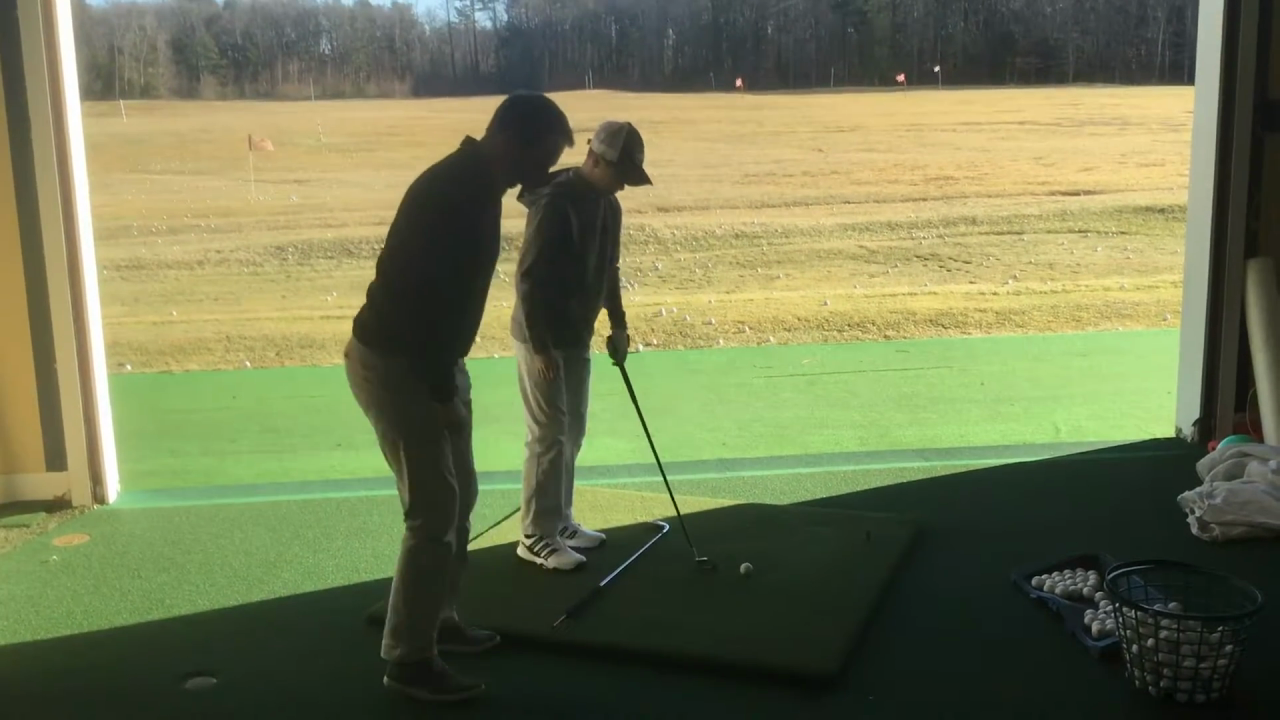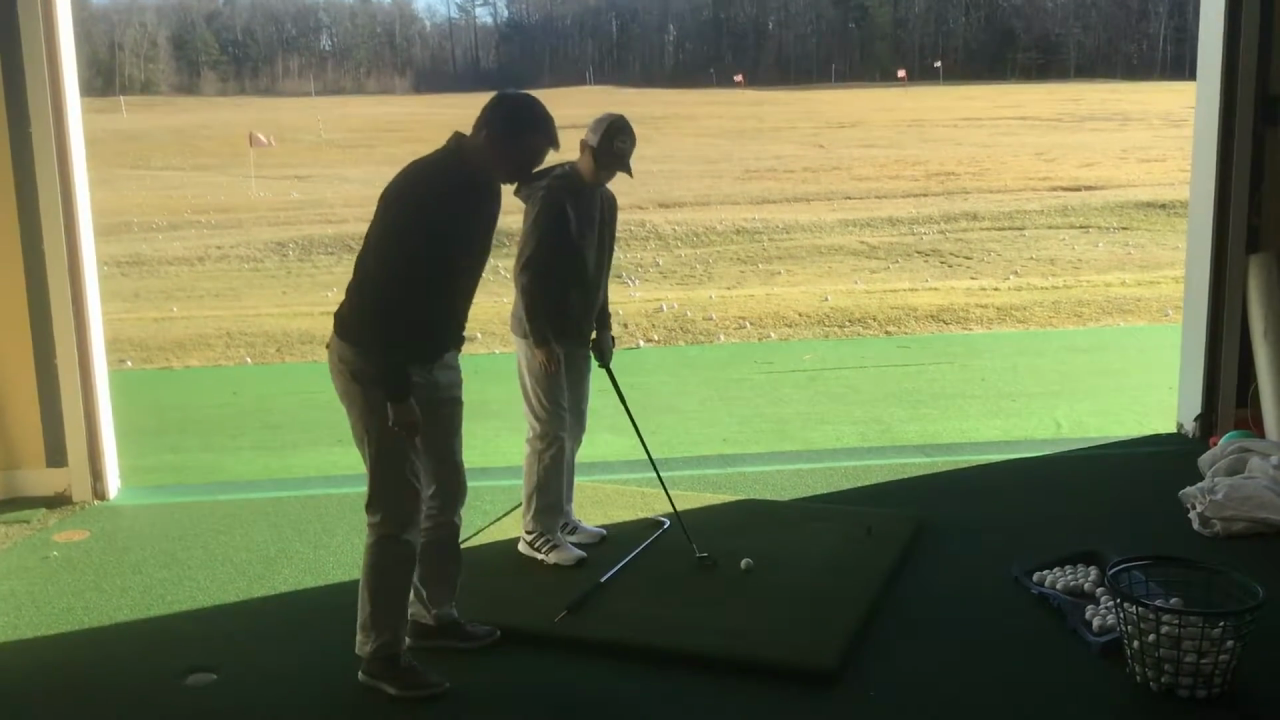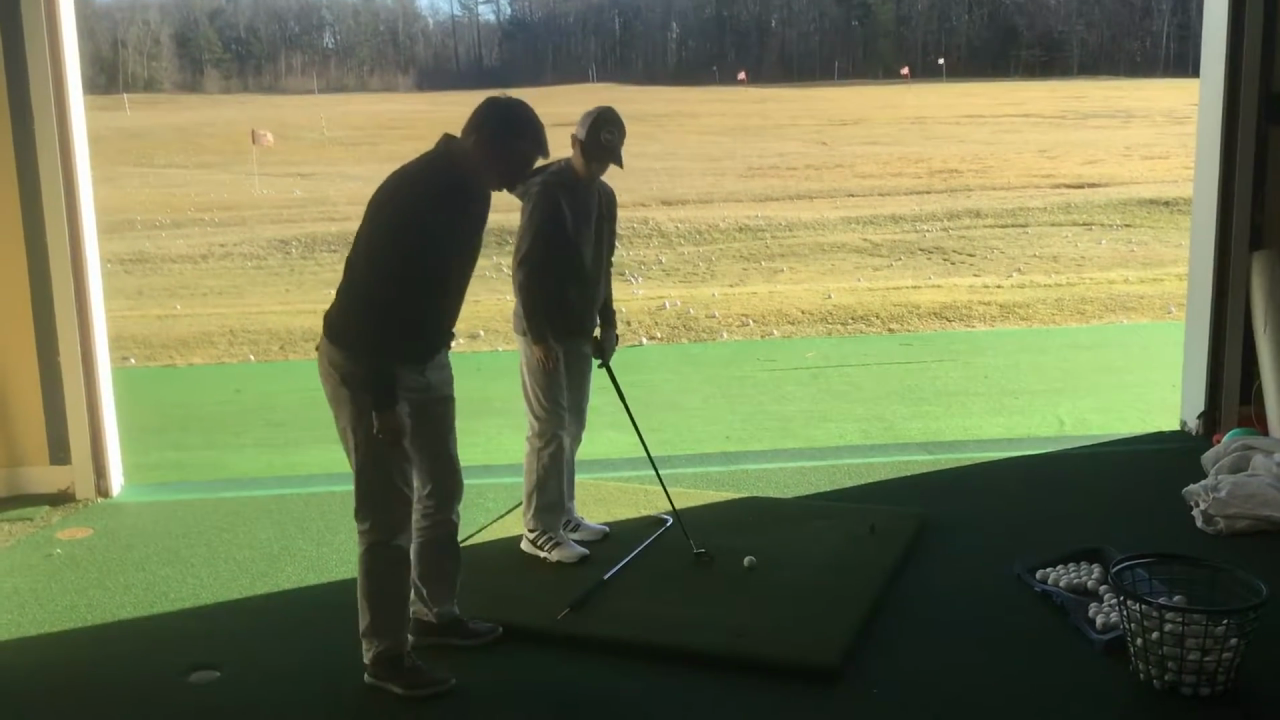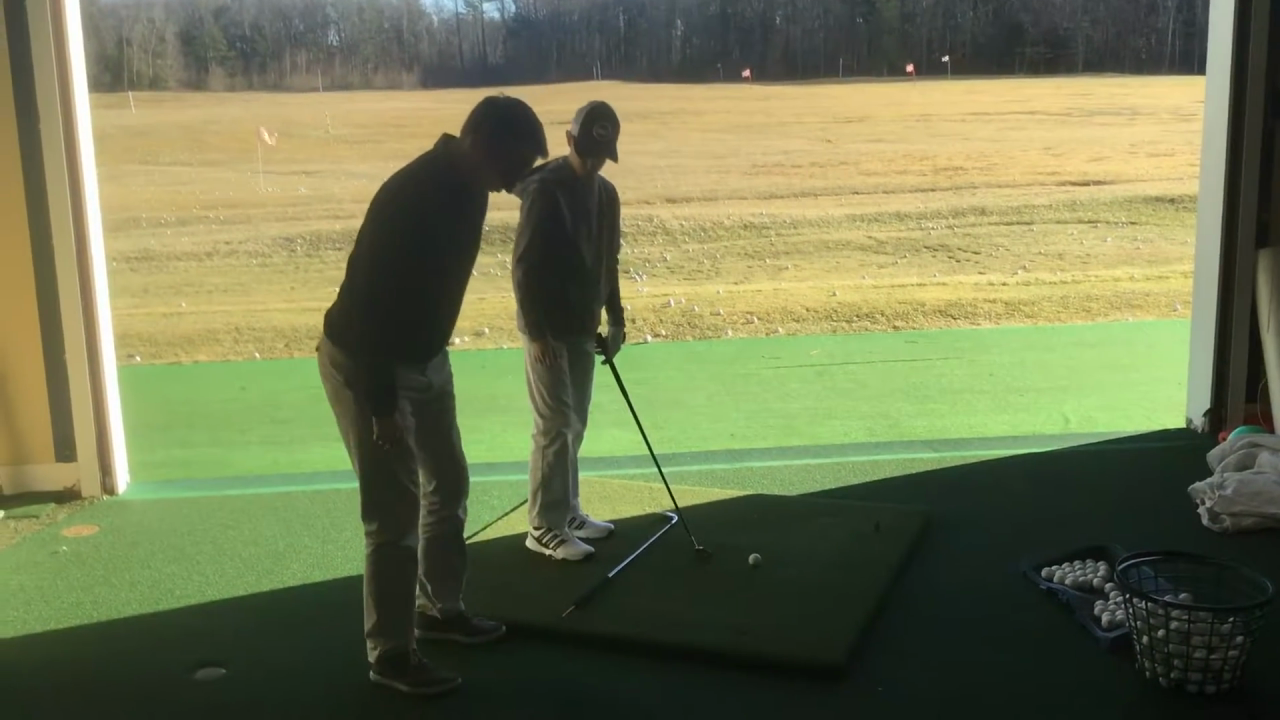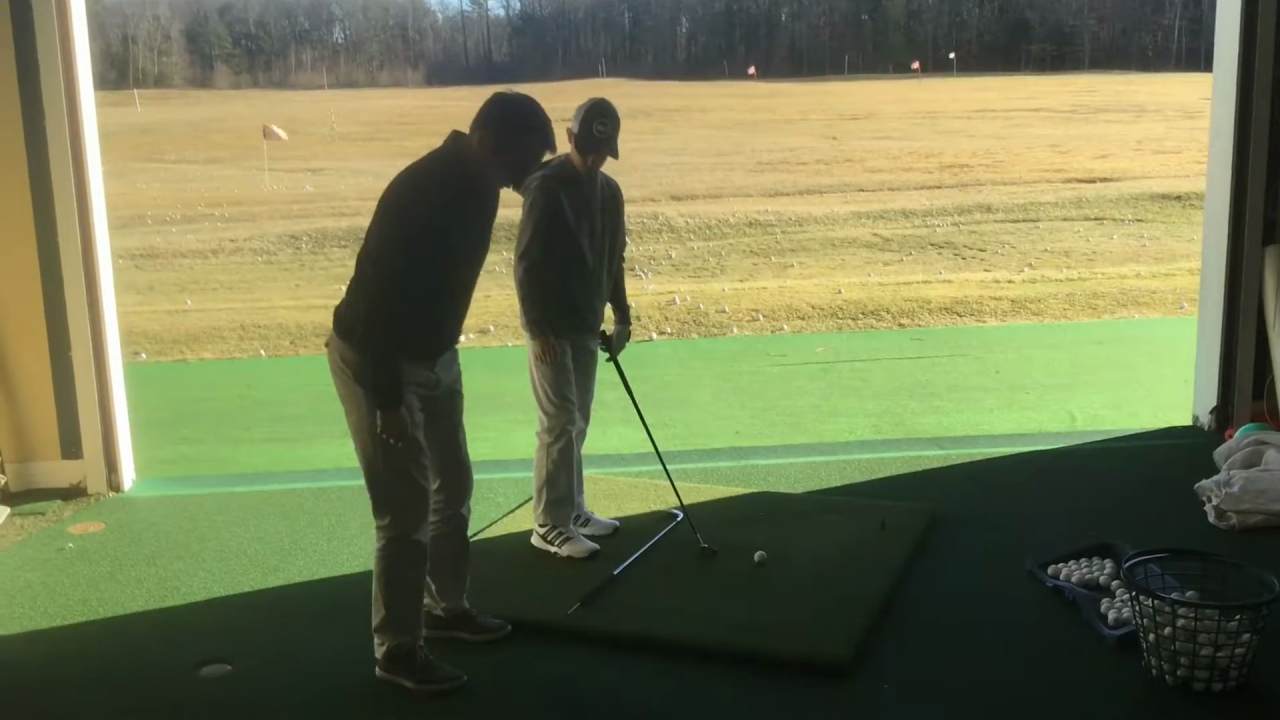
dt=0.2s
person 1, frame 1
left shoulder: (484, 188)
right shoulder: (444, 192)
right elbow: (413, 294)
left wrist: (447, 379)
right wrist: (441, 392)
left hip: (438, 361)
right hip: (393, 362)
left knee: (458, 493)
right knee: (433, 507)
left ankle: (435, 618)
right ankle: (406, 656)
person 1, frame 2
left shoulder: (481, 190)
right shoulder: (419, 190)
right elbow: (379, 292)
left wrist: (447, 350)
right wrist: (396, 393)
left hip: (435, 357)
right hip: (375, 360)
left knee: (446, 489)
right knee: (398, 505)
left ankle: (430, 615)
right ankle: (379, 652)
person 1, frame 3
left shoulder: (469, 191)
right shoulder: (409, 196)
right elbow: (367, 299)
right wrist: (383, 400)
left hip: (425, 358)
right hip: (365, 363)
left knee: (440, 486)
right knee: (388, 509)
left ankle: (433, 611)
right ankle: (383, 654)
person 1, frame 4
left shoulder: (466, 190)
right shoulder: (411, 198)
right elbow: (370, 303)
right wrist: (382, 405)
left hip: (424, 357)
right hip: (366, 363)
left knee: (448, 484)
right knee: (395, 509)
left ankle: (439, 607)
right ankle: (389, 652)
person 1, frame 5
left shoulder: (477, 188)
right shoulder: (420, 194)
right elbow: (378, 297)
right wrist: (386, 399)
left hip: (434, 354)
right hip: (376, 358)
left knee: (451, 484)
right knee: (406, 505)
left ankle: (444, 606)
right ankle: (396, 649)
person 2, frame 1
left shoulder: (608, 206)
right shoulder: (554, 204)
right elbow: (529, 278)
left wrist: (618, 325)
right wrist: (541, 345)
left hip: (577, 337)
right hip: (543, 338)
left knee: (572, 433)
right knee: (549, 435)
left ankle: (560, 521)
right ankle: (536, 536)
person 2, frame 2
left shoulder: (605, 201)
right shoulder: (550, 197)
right elbow: (528, 273)
left wrist: (602, 327)
right wrist: (541, 339)
left hip: (577, 333)
right hip: (541, 334)
left knee: (572, 429)
right knee: (550, 431)
left ankle: (560, 517)
right ankle: (537, 532)
person 2, frame 3
left shoulder: (604, 197)
right shoulder: (546, 193)
right elbow: (525, 269)
left wrist: (607, 323)
right wrist: (539, 335)
left hip: (579, 330)
right hip: (544, 331)
left knee: (572, 427)
right knee: (549, 429)
left ankle: (563, 515)
right ankle: (539, 530)
person 2, frame 4
left shoulder: (606, 194)
right shoulder: (544, 191)
right elbow: (524, 267)
left wrist: (615, 318)
right wrist: (535, 332)
left hip: (583, 328)
right hip: (548, 329)
left knee: (574, 425)
right knee: (554, 427)
left ankle: (567, 512)
right ankle: (545, 527)
person 2, frame 5
left shoulder: (609, 191)
right shoulder: (545, 189)
right elbow: (526, 264)
left wrist: (621, 315)
right wrist: (536, 329)
left hip: (586, 324)
right hip: (551, 326)
left knee: (577, 422)
right knee: (558, 424)
left ankle: (573, 510)
right ankle: (550, 525)
